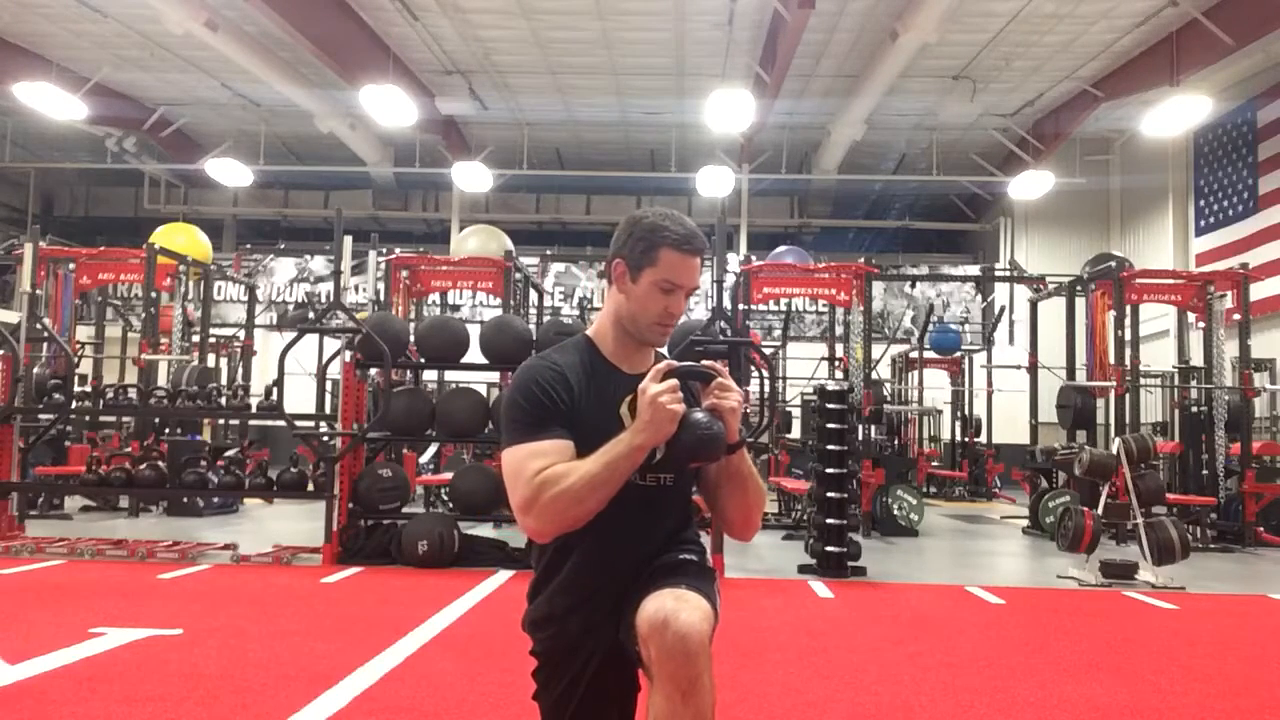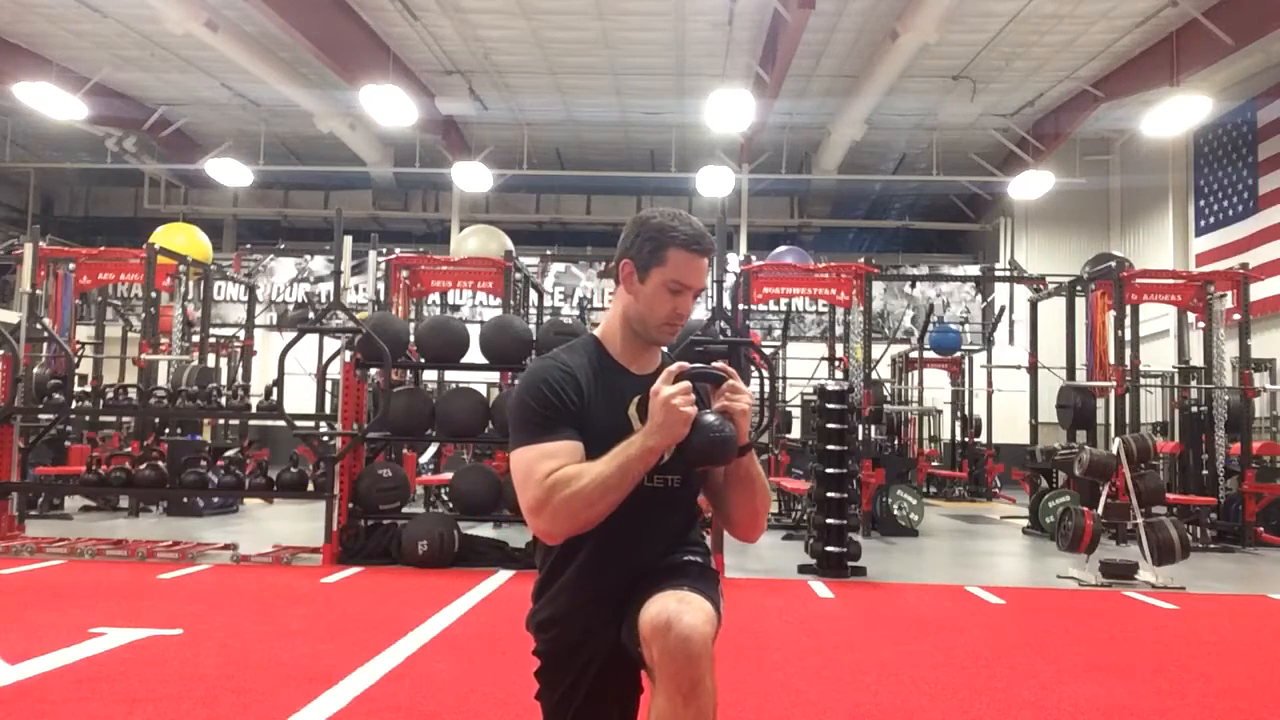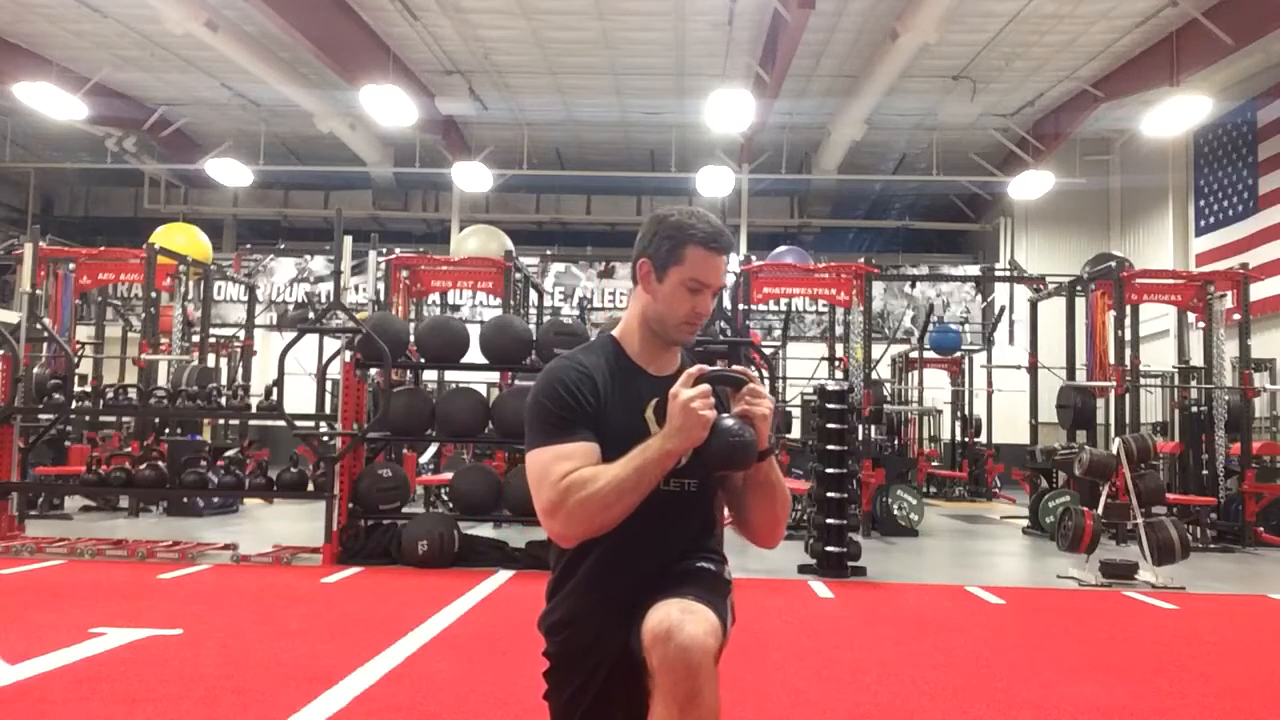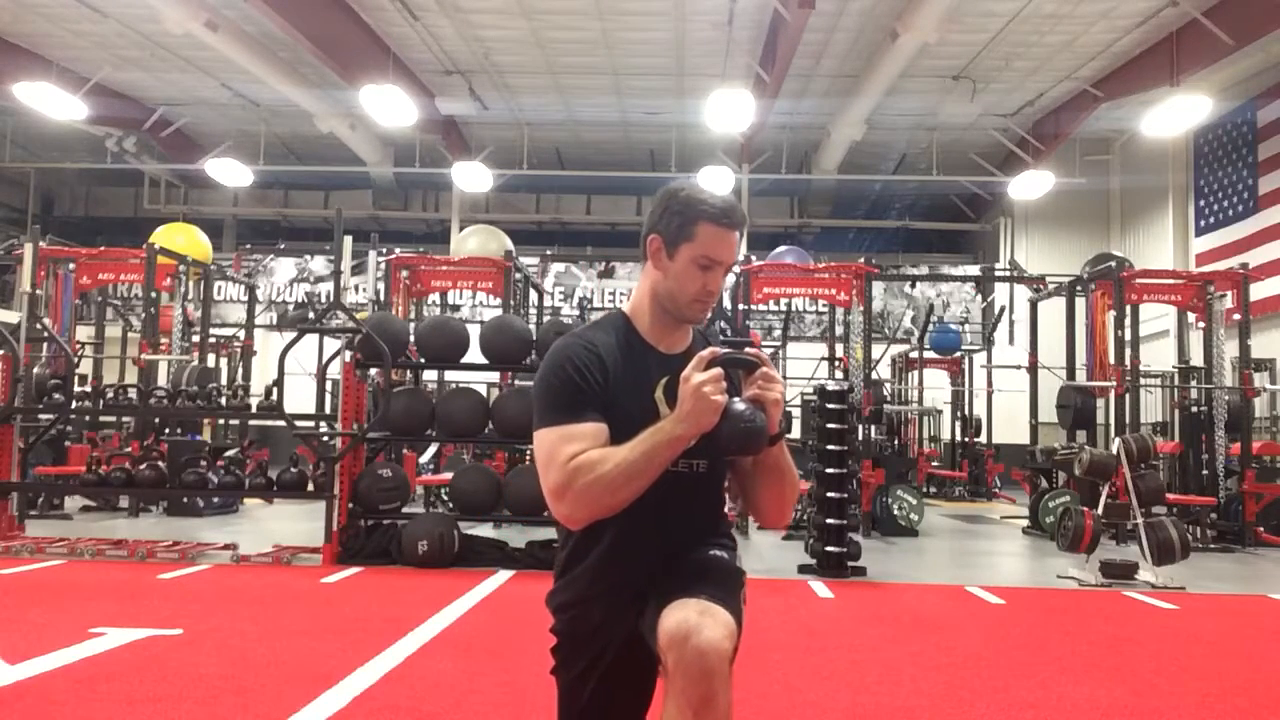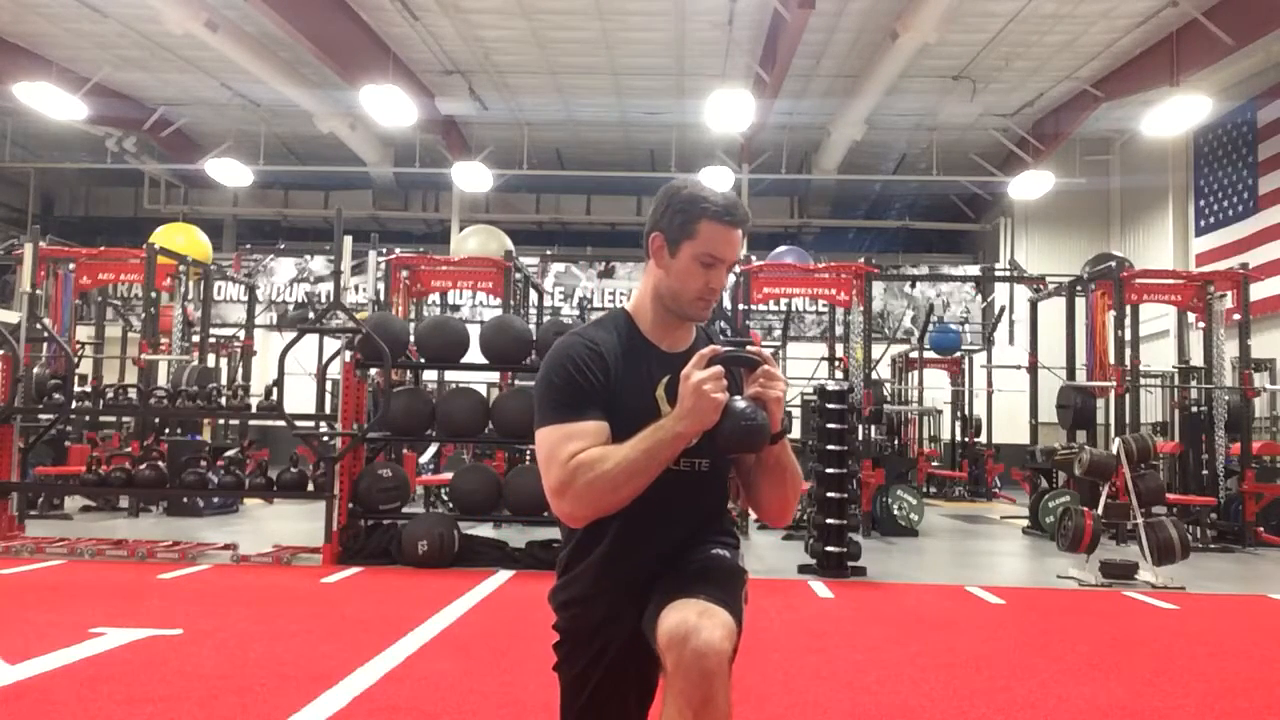
dt=0.4s
person 1, frame 1
left shoulder: (688, 384)
right shoulder: (546, 378)
left elbow: (742, 524)
right elbow: (538, 515)
left wrist: (730, 439)
right wrist: (642, 433)
left hip: (668, 576)
right hip: (574, 609)
left knee: (679, 631)
person 1, frame 2
left shoulder: (694, 386)
right shoulder: (555, 379)
left elbow: (747, 526)
right elbow: (549, 516)
left wrist: (739, 441)
right wrist: (653, 436)
left hip: (672, 575)
right hip: (579, 609)
left knee: (679, 633)
person 1, frame 3
left shoulder: (713, 390)
right shoulder: (571, 380)
left elbow: (766, 533)
right elbow: (563, 518)
left wrist: (760, 446)
right wrist: (670, 441)
left hip: (686, 582)
right hip: (591, 609)
left knee: (681, 643)
person 1, frame 4
left shoulder: (724, 368)
right shoulder: (581, 357)
left elbow: (774, 514)
right elbow: (571, 500)
left wrist: (769, 429)
right wrist: (682, 423)
left hip: (696, 563)
right hip: (600, 590)
left knee: (701, 646)
person 1, frame 5
left shoulder: (726, 365)
right shoulder: (582, 355)
left elbow: (777, 510)
right elbow: (572, 498)
left wrist: (772, 427)
right wrist: (682, 421)
left hip: (698, 561)
right hip: (604, 586)
left knee: (701, 646)
